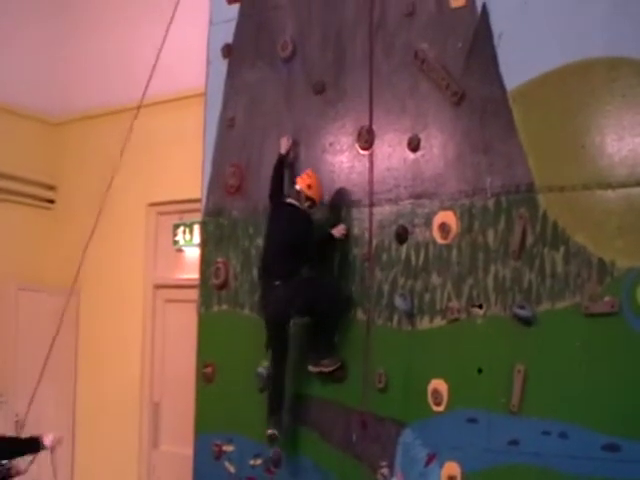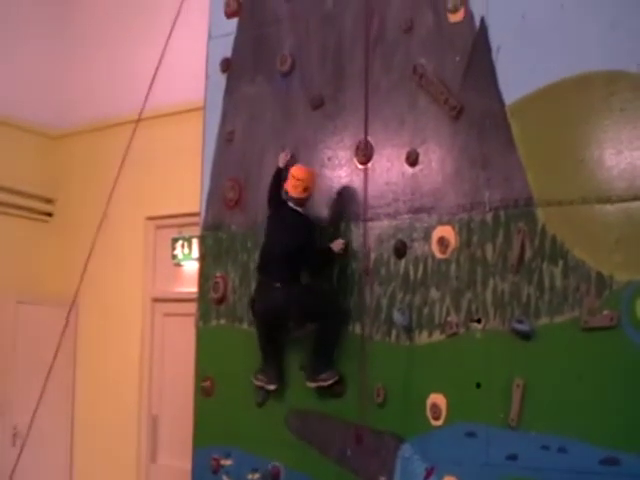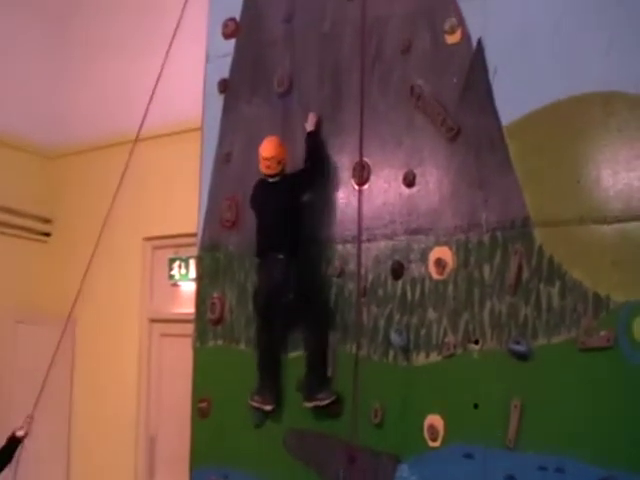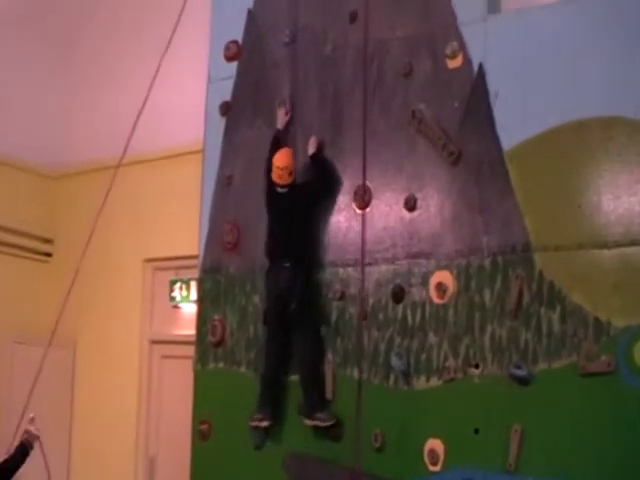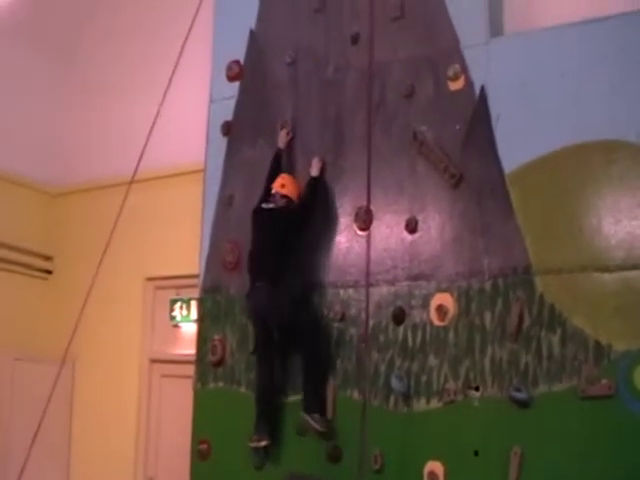
dt=0.7s
person 1, frame 1
left shoulder: (277, 210)
right shoulder: (303, 221)
left elbow: (275, 188)
right elbow: (310, 254)
left wrist: (282, 156)
right wrist: (331, 236)
left hip: (268, 293)
right hip: (288, 290)
left knee: (278, 355)
right knee: (334, 296)
left ankle: (274, 420)
right ankle: (320, 354)
person 1, frame 2
left shoulder: (277, 211)
right shoulder: (305, 225)
left elbow: (272, 194)
right elbow: (312, 264)
left wrist: (280, 168)
right wrist: (331, 250)
left hip: (264, 292)
right hip: (288, 293)
left knee: (265, 320)
right knee: (330, 313)
left ankle: (270, 370)
right ankle: (318, 371)
person 1, frame 3
left shoulder: (258, 190)
right shoulder: (291, 186)
right elbow: (315, 165)
right wrist: (311, 131)
left hip: (266, 267)
right hip: (288, 266)
left knee: (267, 330)
right knee: (314, 327)
left ankle: (267, 391)
right ankle: (314, 389)
person 1, frame 4
left shoulder: (272, 196)
right shoulder: (303, 196)
left elbow: (270, 160)
right elbow: (328, 181)
left wrist: (280, 129)
right wrist: (314, 153)
left hip: (275, 274)
right hip: (298, 274)
left knee: (275, 342)
right knee: (307, 340)
left ankle: (265, 409)
right ankle: (313, 408)
person 1, frame 5
left shoulder: (259, 212)
right shoulder: (285, 218)
left elbow: (271, 180)
right elbow: (306, 205)
left wrist: (280, 149)
right wrist: (314, 176)
left hip: (255, 294)
right hip: (277, 293)
left knee: (266, 361)
right knee: (310, 341)
left ankle: (262, 429)
right ankle: (313, 407)
